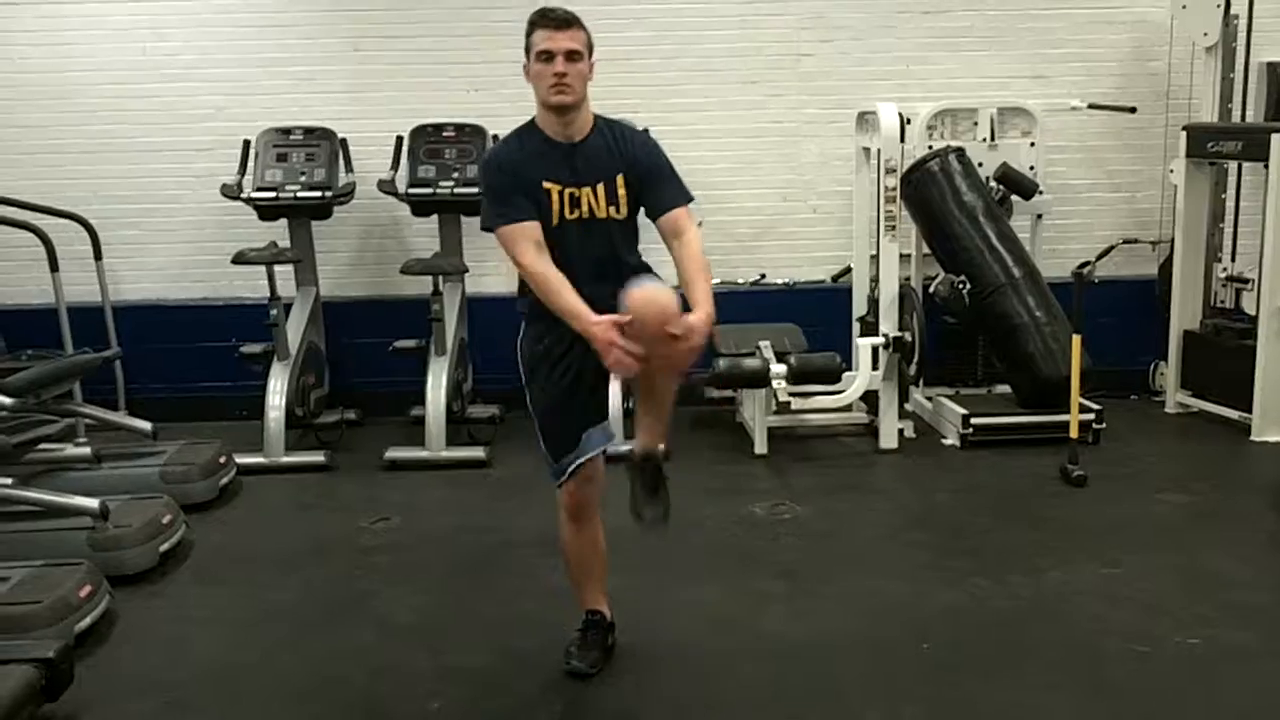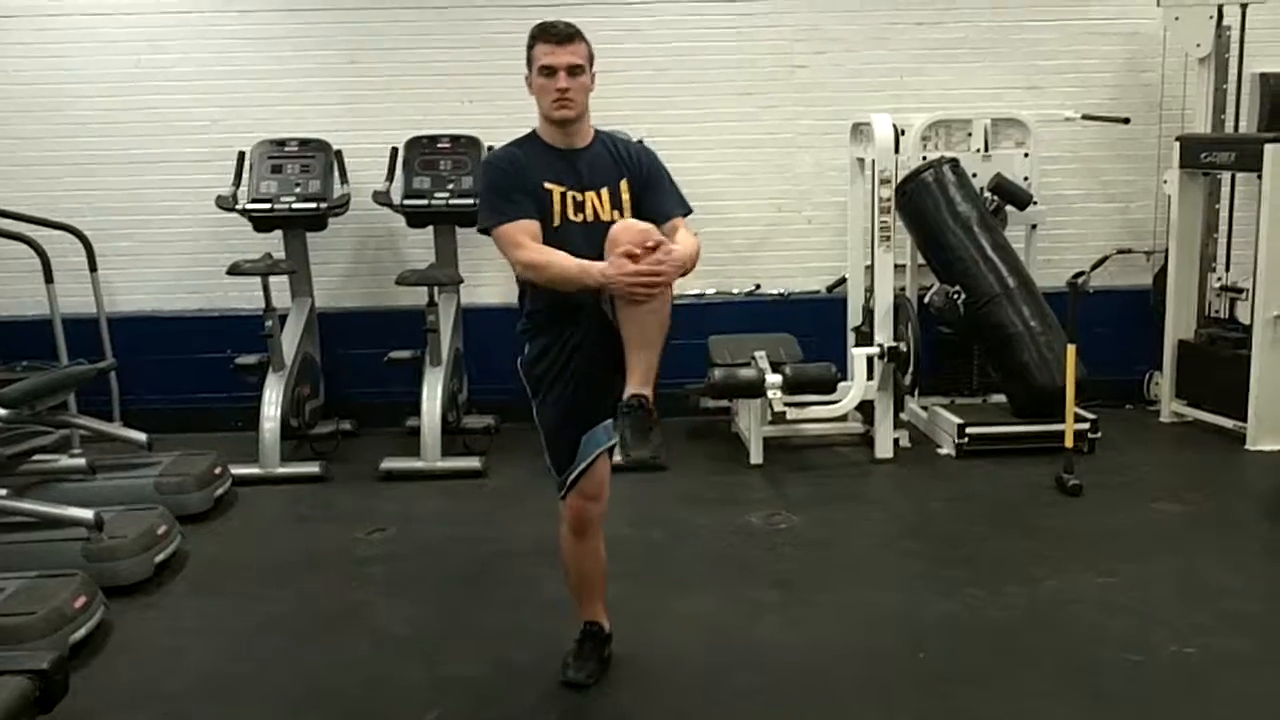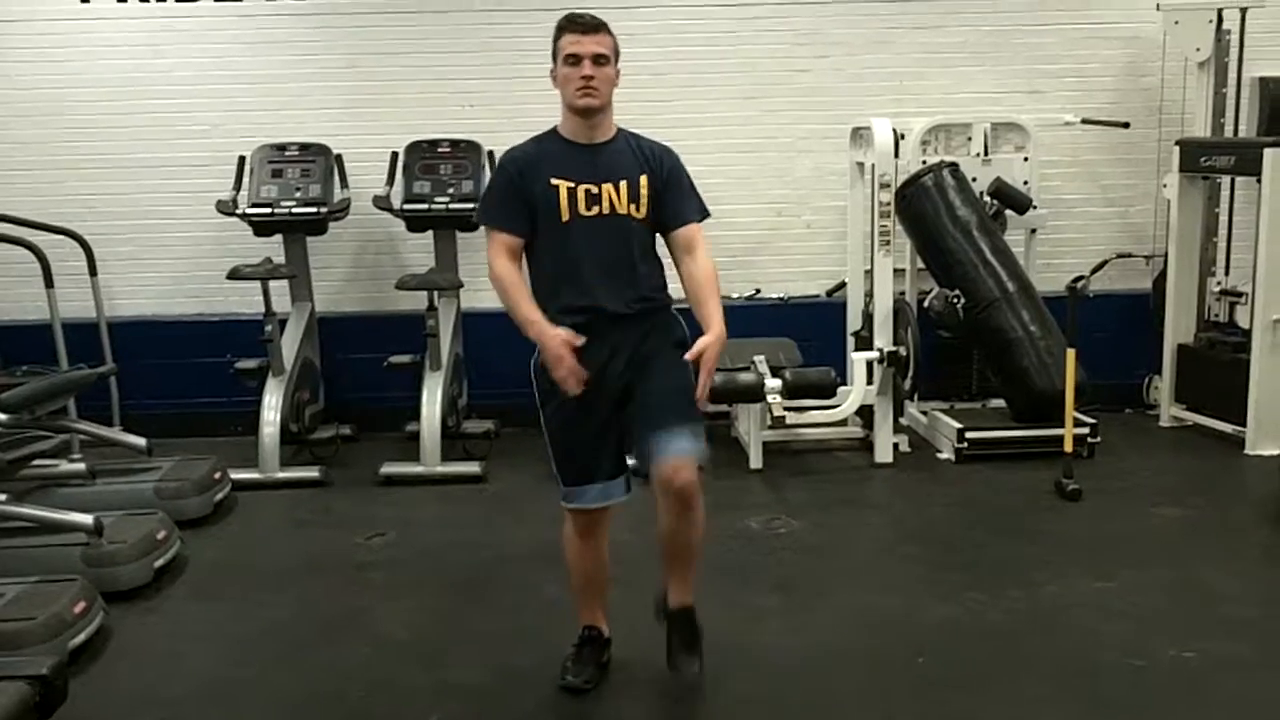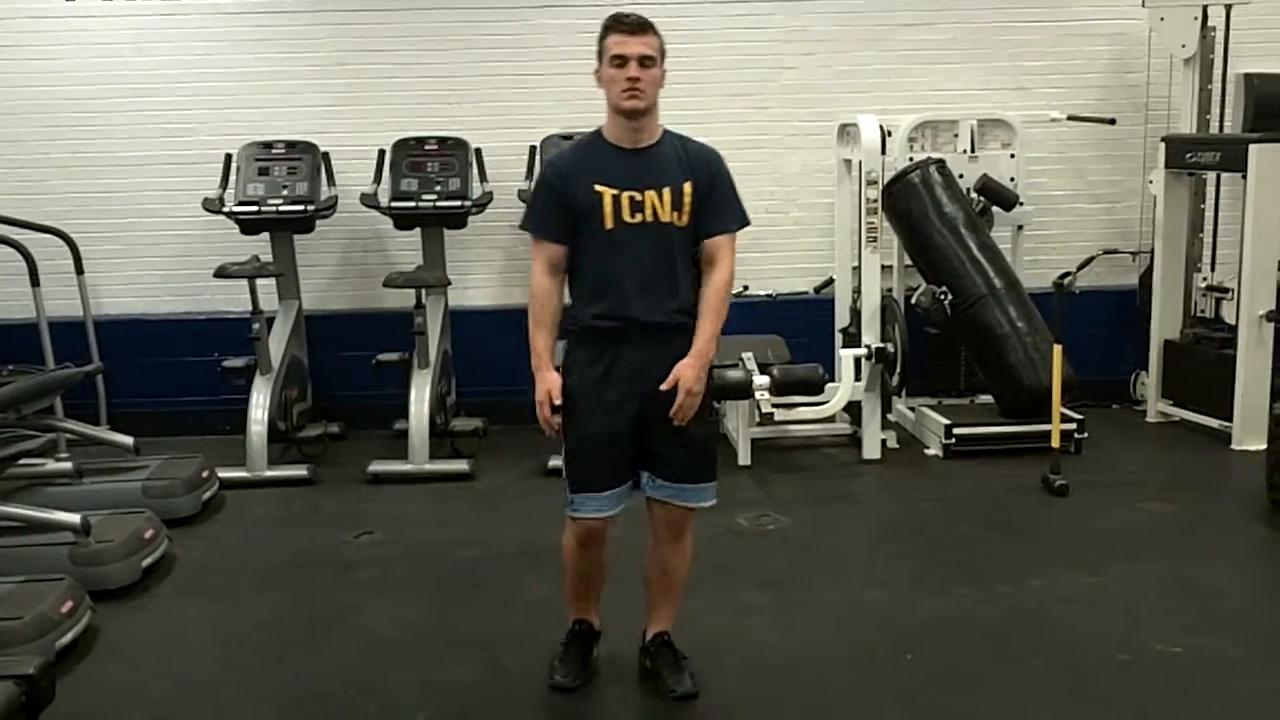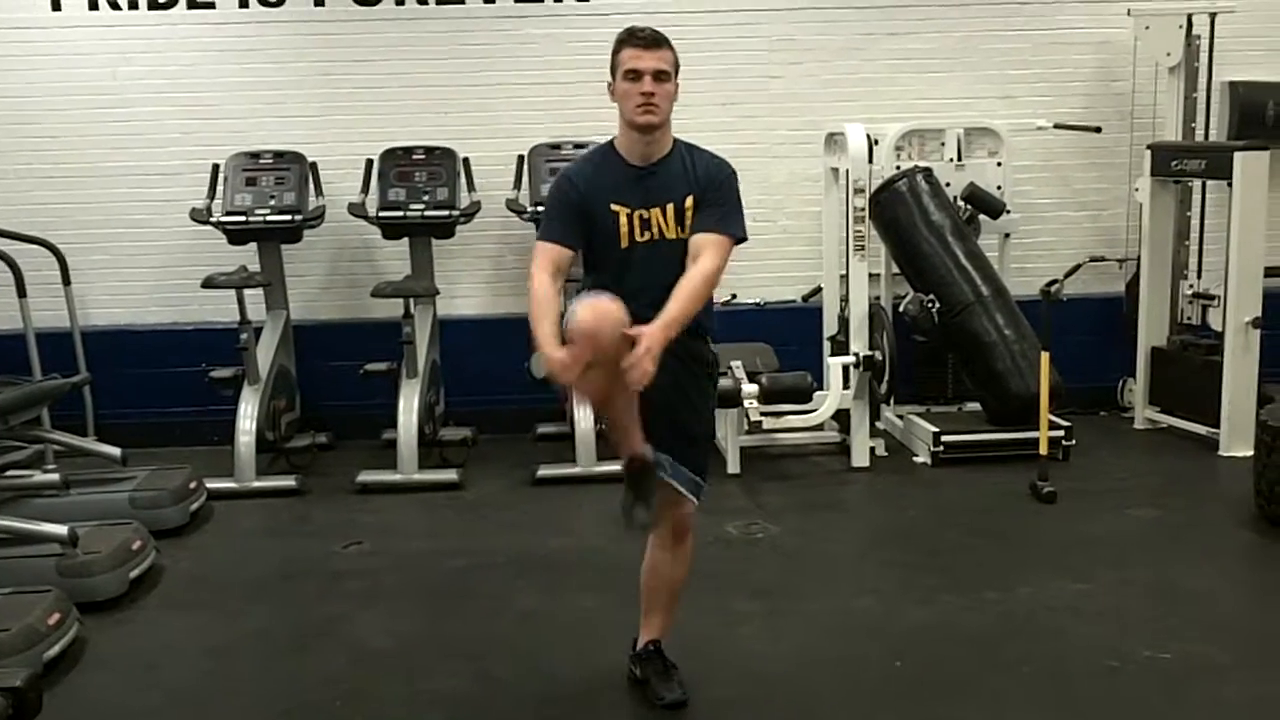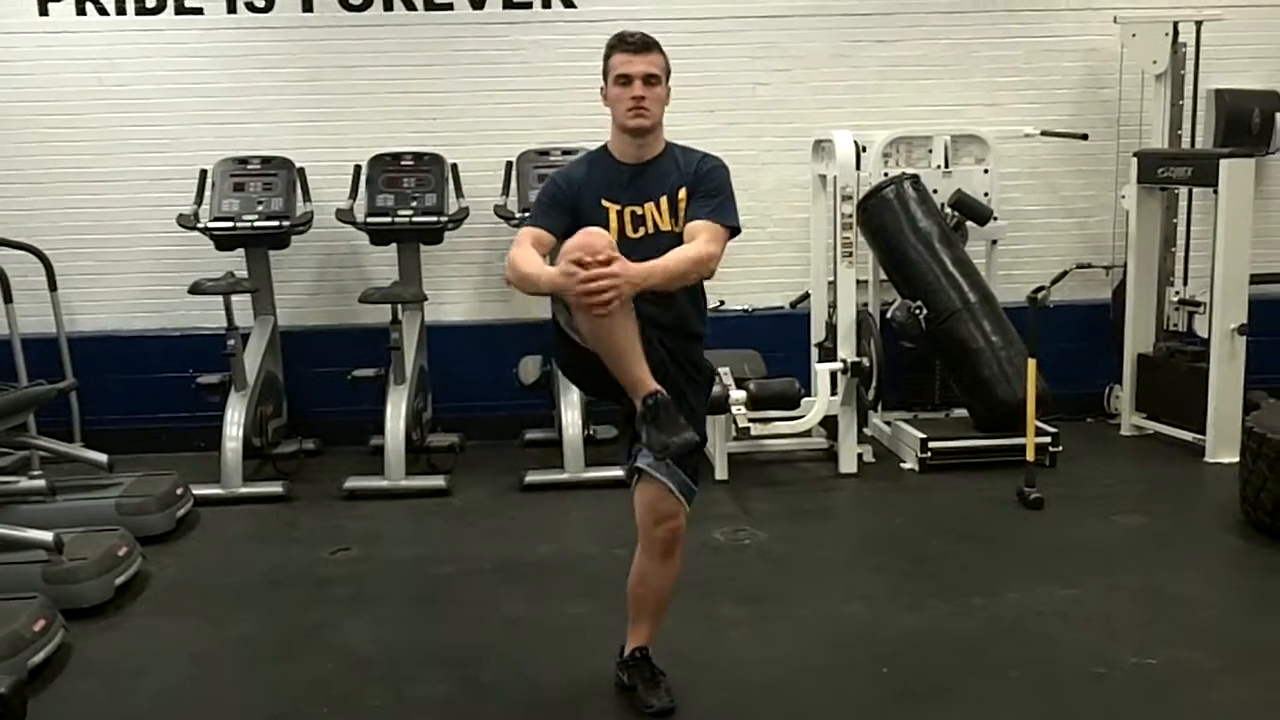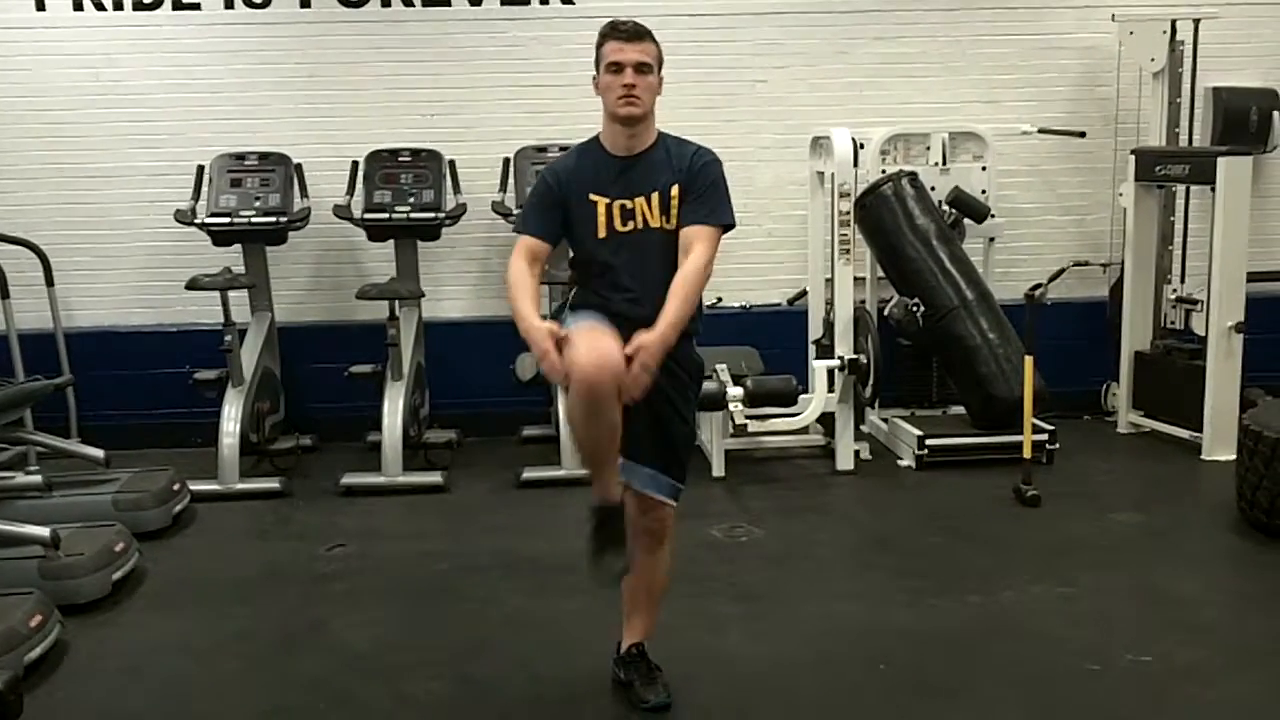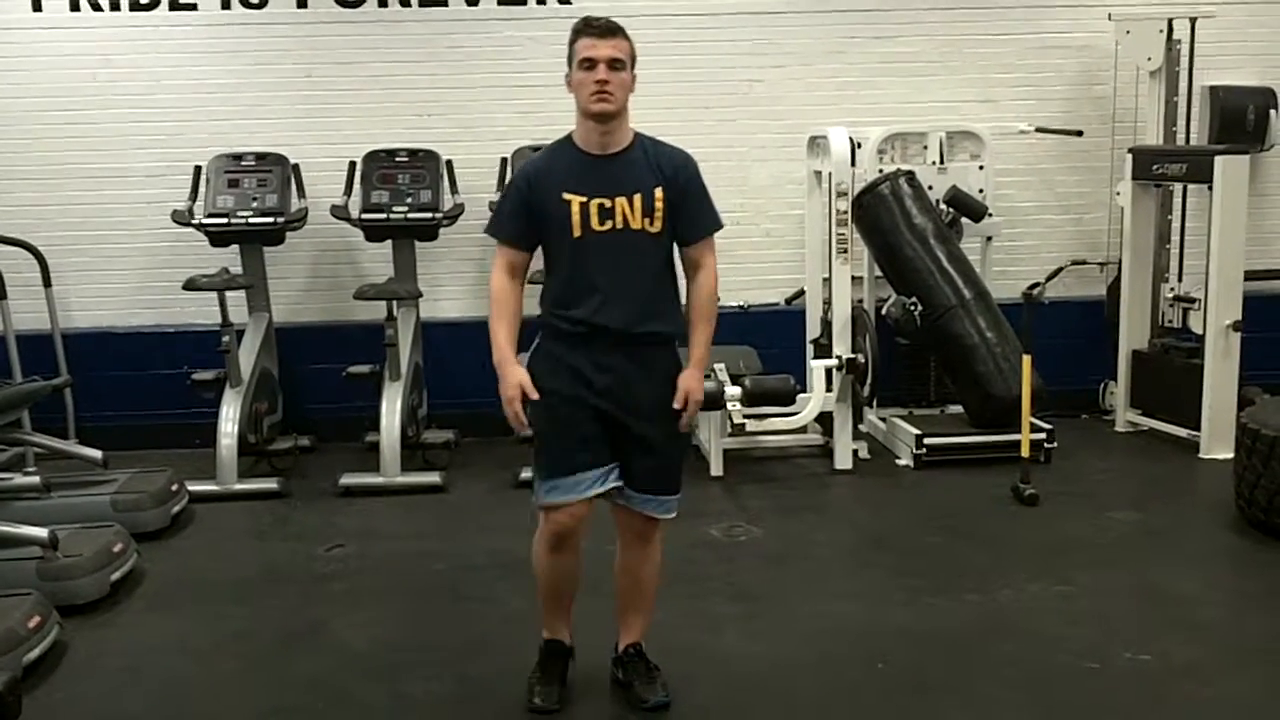
dt=0.4s
person 1, frame 1
left shoulder: (632, 147)
right shoulder: (507, 161)
left elbow: (681, 230)
right elbow: (531, 259)
left wrist: (702, 306)
right wrist: (590, 327)
left hip: (625, 305)
right hip: (557, 334)
right knee: (578, 489)
left ankle: (647, 457)
right ankle: (596, 620)
person 1, frame 2
left shoulder: (633, 158)
right shoulder: (508, 167)
left elbow: (683, 236)
right elbow: (527, 256)
left wrist: (673, 257)
right wrist: (604, 274)
left hip: (628, 321)
right hip: (558, 341)
left knee: (635, 236)
right knee: (583, 503)
left ankle: (637, 402)
right ankle: (593, 631)
person 1, frame 3
left shoulder: (655, 160)
right shoulder: (524, 166)
left elbow: (690, 248)
right elbow: (502, 260)
left wrist: (714, 326)
right wrist: (541, 332)
left hip: (651, 336)
right hip: (572, 354)
left knee: (680, 479)
right knee: (586, 509)
left ankle: (679, 609)
right ankle: (593, 634)
person 1, frame 4
left shoulder: (700, 164)
right shoulder: (568, 168)
left elbow: (718, 265)
right elbow: (546, 271)
left wrist: (699, 356)
right wrist: (542, 366)
left hip: (678, 360)
right hip: (597, 360)
left knee: (675, 514)
right knee: (590, 518)
left ankle: (659, 640)
right ankle: (582, 628)
person 1, frame 5
left shoulder: (711, 174)
right shoulder: (581, 180)
left elbow: (705, 265)
right elbow: (547, 269)
left wrist: (659, 335)
right wrist: (550, 346)
left hip: (681, 355)
right hip: (611, 348)
left knee: (677, 513)
right knee: (597, 319)
left ankle: (649, 649)
right ankle: (637, 461)
person 1, frame 6
left shoulder: (703, 172)
right shoulder: (574, 181)
left elbow: (705, 253)
right elbow: (519, 259)
left wrist: (637, 275)
right wrist: (560, 278)
left hip: (675, 354)
right hip: (597, 349)
left knee: (665, 521)
right knee: (589, 244)
left ankle: (636, 657)
right ankle: (649, 406)
person 1, frame 7
left shoulder: (696, 166)
right shoulder: (566, 175)
left elbow: (697, 260)
right elbow: (523, 262)
left wrist: (659, 338)
right wrist: (533, 326)
left hip: (667, 355)
right hip: (596, 337)
left knee: (656, 514)
right knee: (594, 362)
left ankle: (632, 652)
right ankle: (608, 503)
person 1, frame 8
left shoulder: (672, 168)
right shoulder: (539, 176)
left elbow: (701, 269)
right elbow: (507, 271)
left wrist: (697, 364)
right wrist: (505, 360)
left hip: (651, 368)
right hip: (566, 367)
left knee: (643, 523)
right knee: (562, 523)
left ankle: (631, 652)
right ankle: (555, 647)
